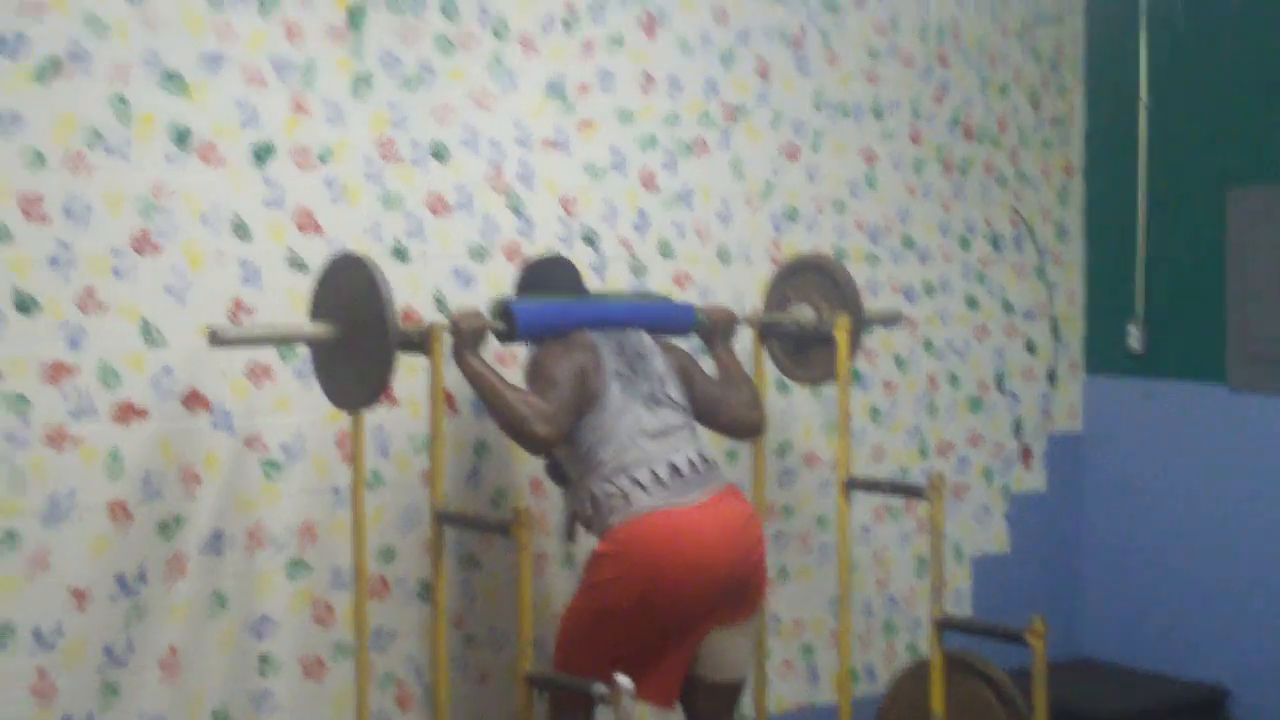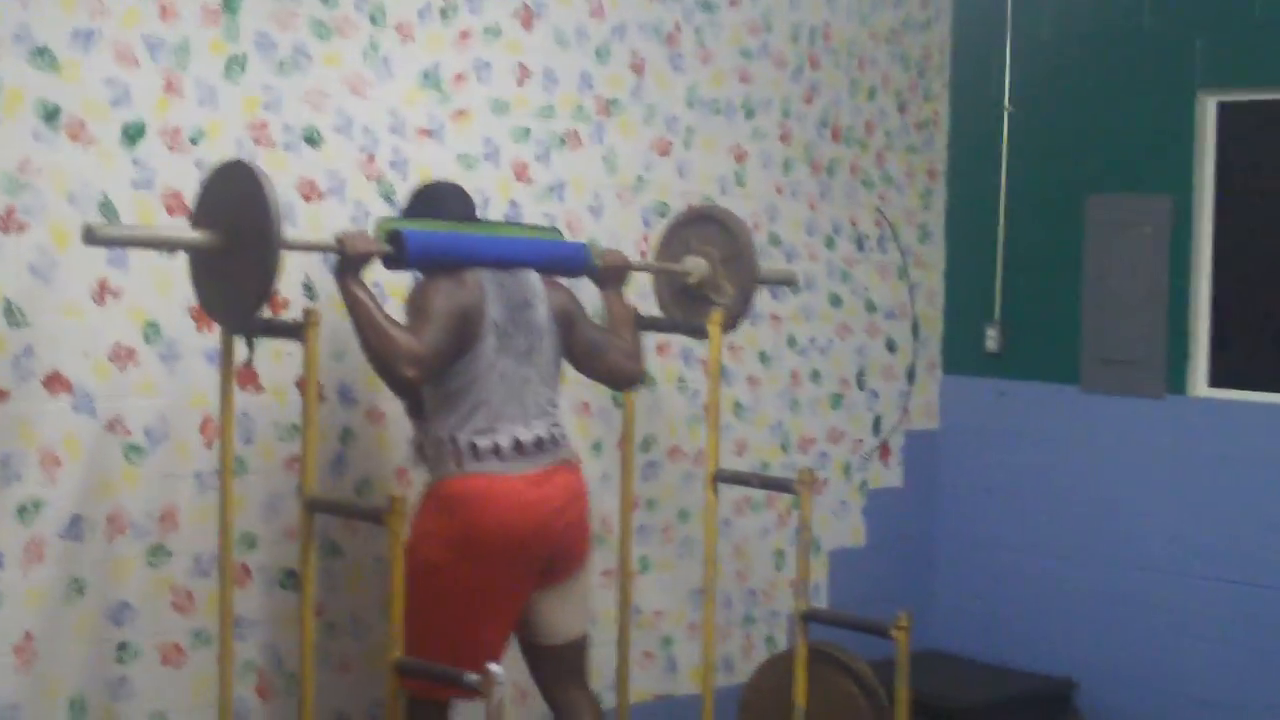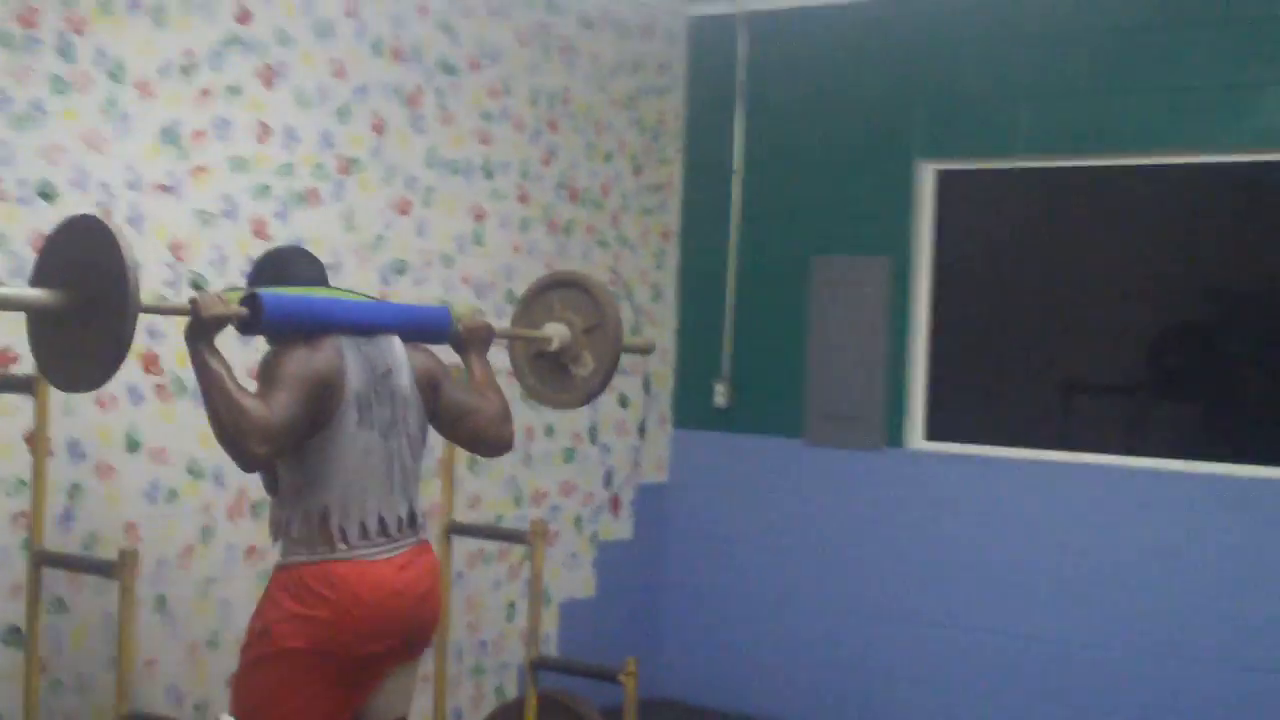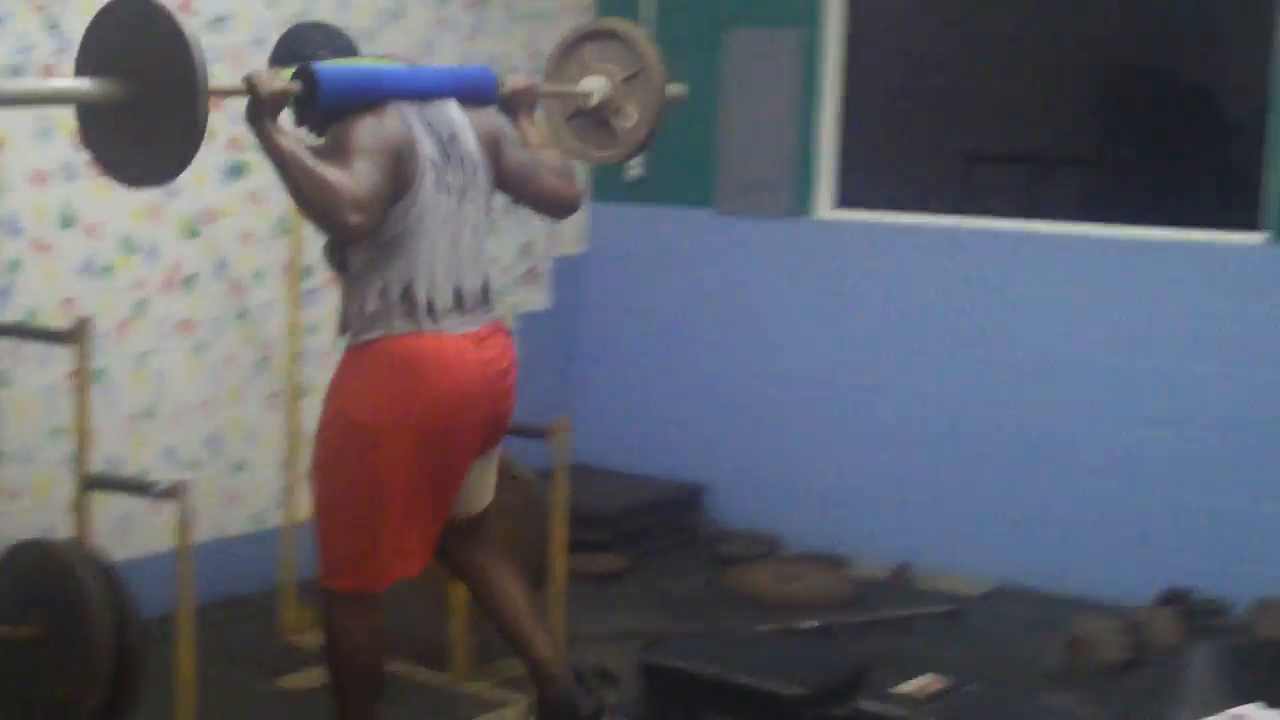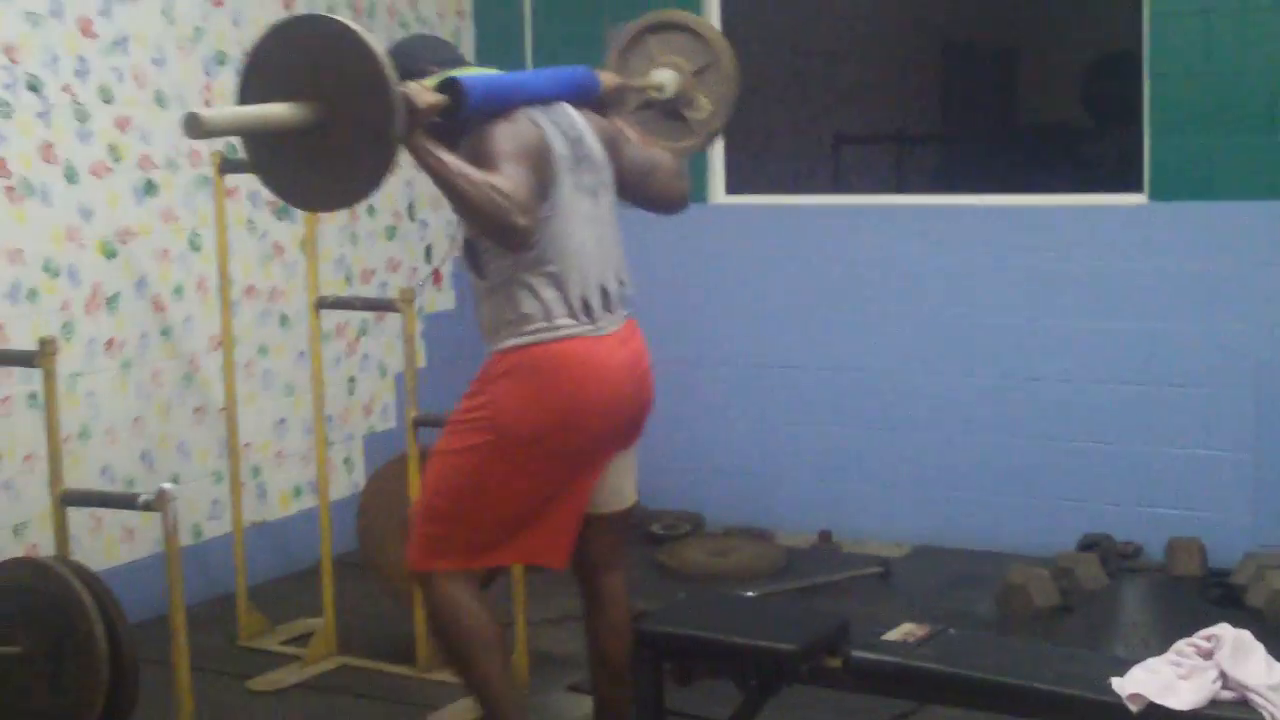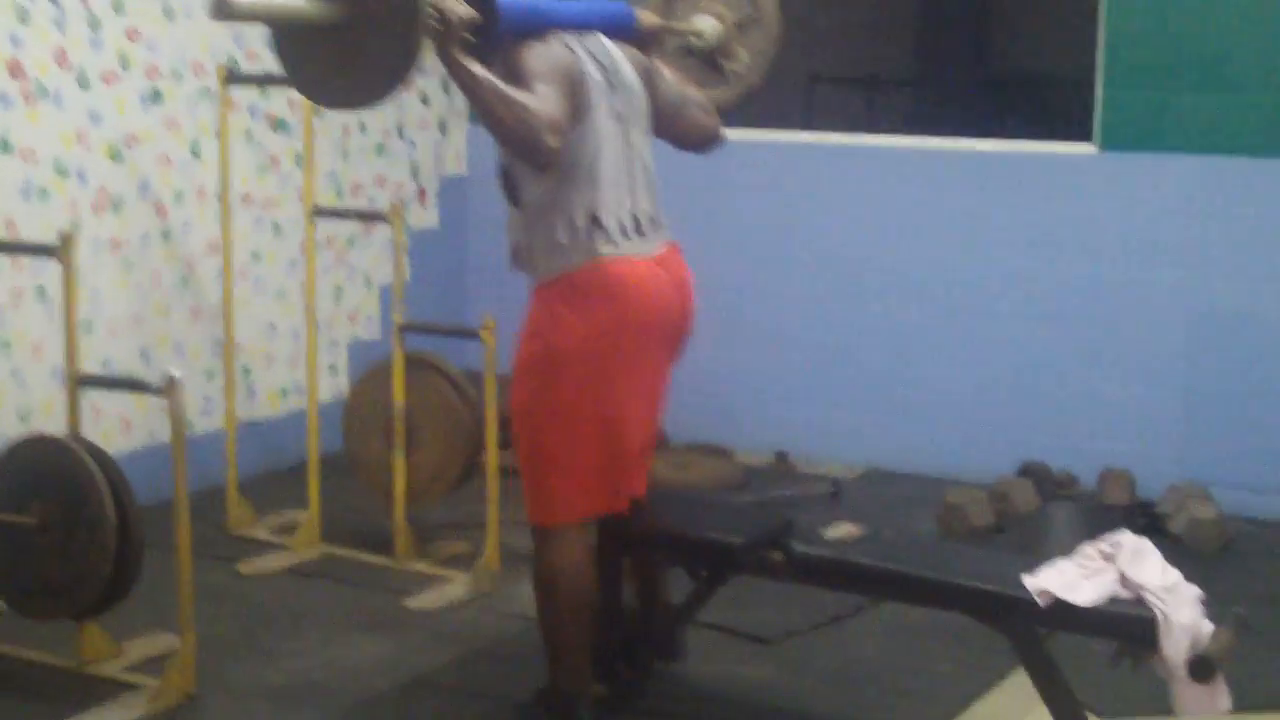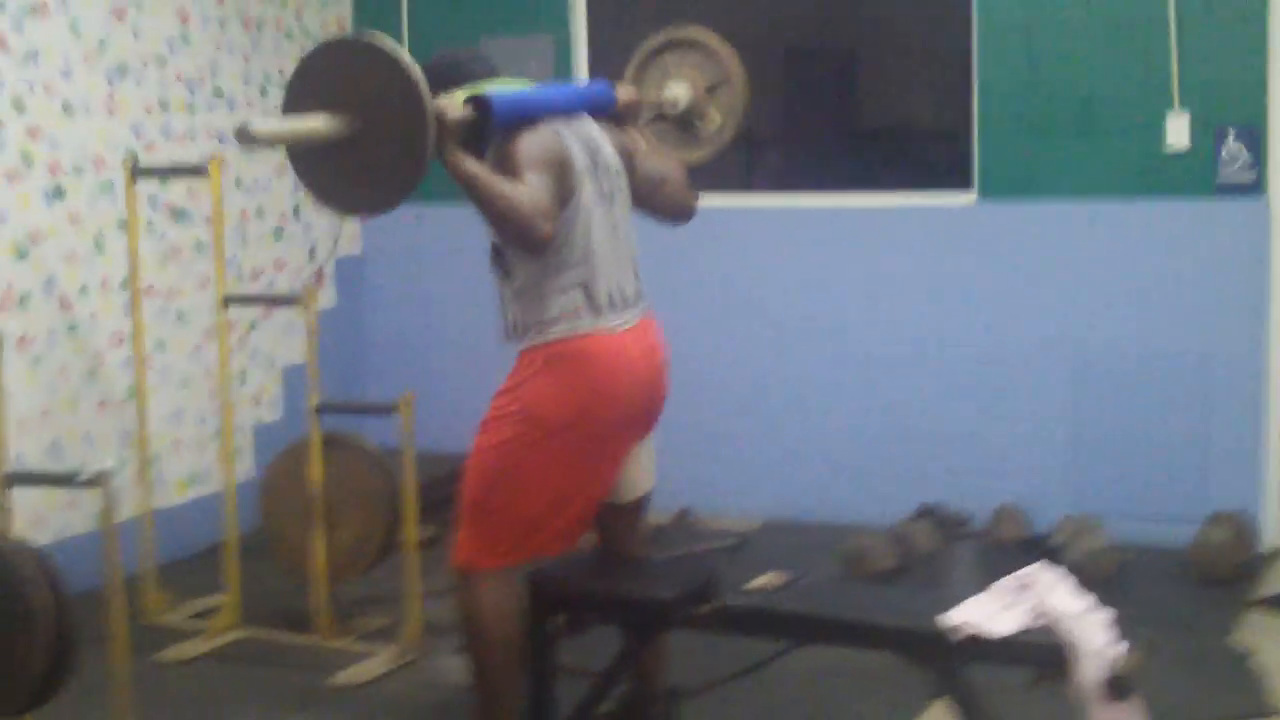
dt=0.7s
person 1, frame 1
left shoulder: (562, 356)
right shoulder: (659, 350)
left elbow: (542, 429)
right elbow: (748, 418)
left wrist: (468, 356)
right wrist: (721, 343)
left hip: (653, 546)
right hip: (736, 532)
person 1, frame 2
left shoulder: (444, 290)
right shoulder: (548, 291)
left elbow: (409, 366)
right elbow: (627, 369)
left wrist: (351, 280)
right wrist: (612, 289)
left hip: (478, 503)
right hip: (560, 496)
person 1, frame 3
left shoulder: (301, 359)
right shoulder: (411, 358)
left elbow: (257, 442)
right elbow: (496, 435)
left wrist: (202, 346)
right wrist: (475, 354)
left hip: (329, 589)
right hip: (413, 581)
person 1, frame 4
left shoulder: (364, 129)
right shoulder: (469, 118)
left elbow: (348, 213)
right elbow: (562, 194)
left wrist: (269, 129)
right wrist: (523, 117)
left hip: (407, 364)
right hip: (487, 358)
left knee: (350, 581)
right knee: (463, 540)
person 1, frame 5
left shoulder: (498, 133)
right shoulder: (576, 120)
left elbow: (511, 221)
right elbow: (672, 189)
left wrist: (421, 142)
right wrist: (616, 114)
left hip: (550, 371)
right hip: (620, 359)
left knee: (441, 563)
right knee: (602, 566)
person 1, frame 6
left shoulder: (531, 59)
left elbow: (543, 140)
right elbow: (704, 129)
left wrist: (456, 59)
left hip: (593, 294)
right hip: (661, 278)
left knee: (562, 514)
right knee: (623, 473)
right ankle: (650, 621)
person 1, frame 7
left shoulder: (522, 144)
right shoulder: (590, 130)
left elbow: (534, 227)
right elbow: (679, 200)
left wrist: (453, 154)
right wrist: (631, 128)
left hip: (572, 365)
right hip: (636, 351)
left knee: (483, 561)
right knee: (623, 547)
